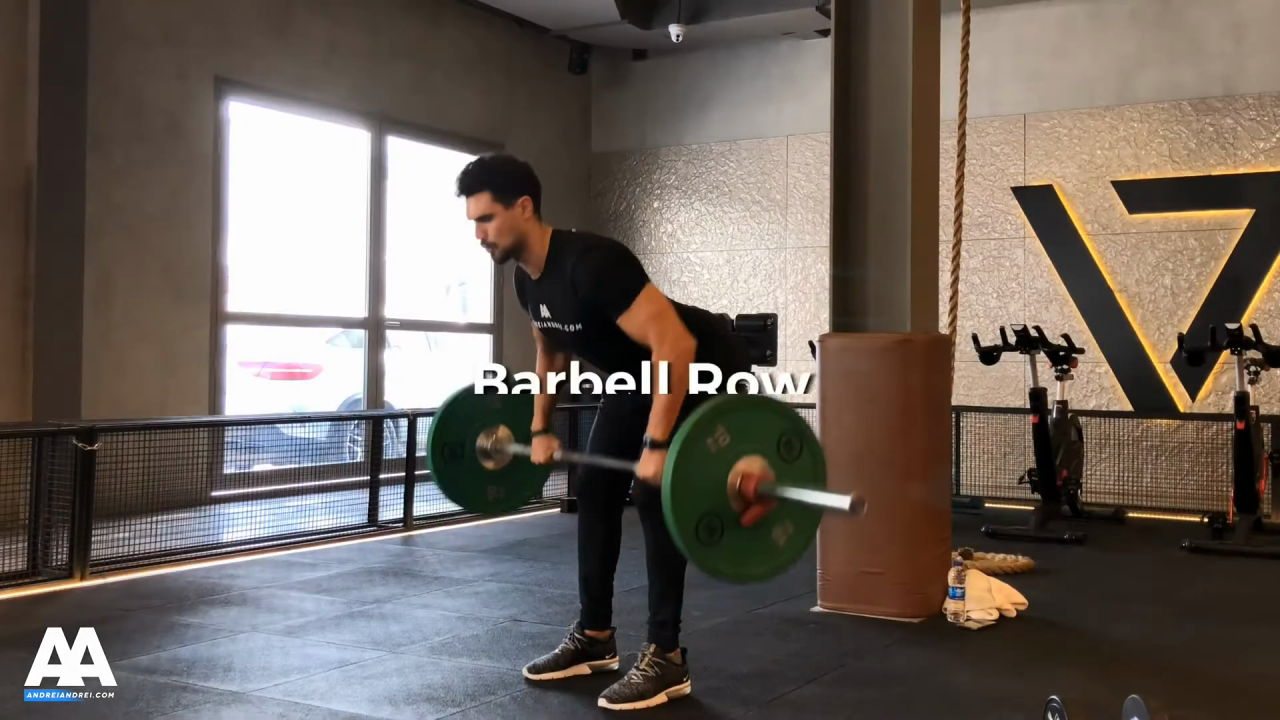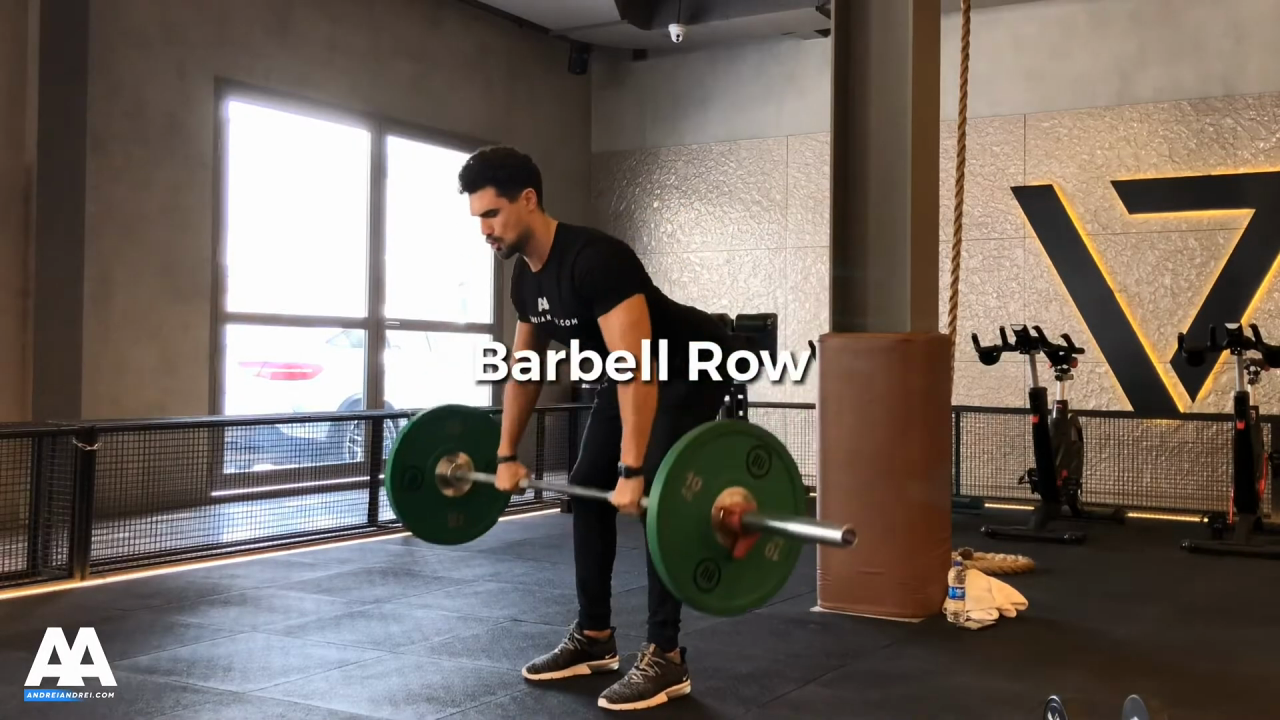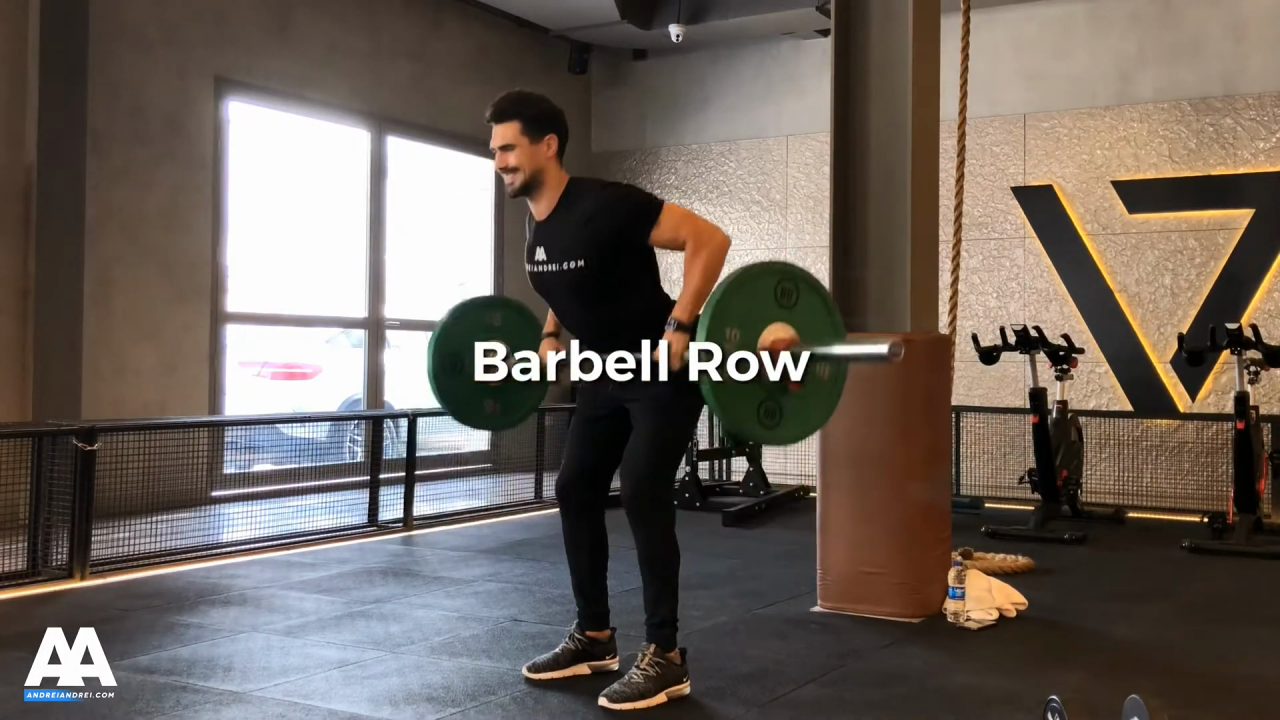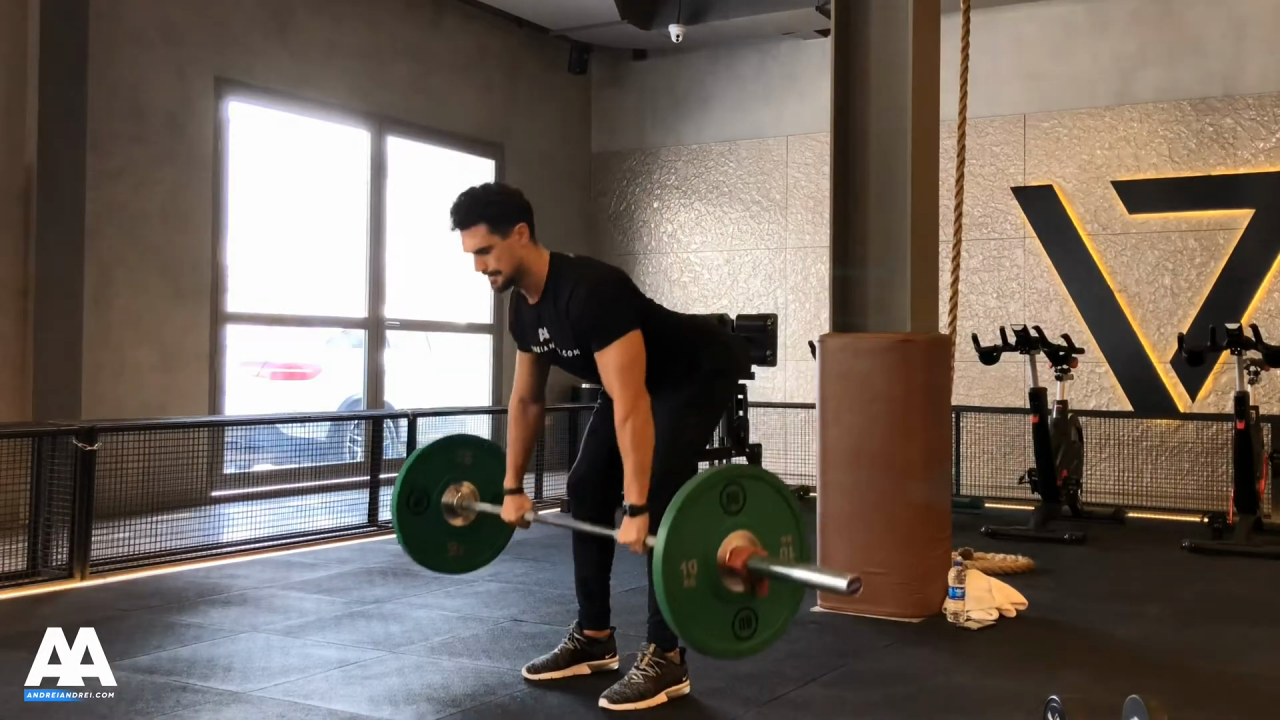
dt=1s
person 1, frame 1
left shoulder: (590, 265)
right shoulder: (527, 280)
left elbow: (674, 347)
right elbow: (550, 354)
left wrist: (659, 447)
right wrist: (541, 429)
left hip: (695, 369)
right hip: (631, 372)
left knee: (653, 495)
right knee: (592, 488)
left ankle: (666, 658)
right ankle: (594, 636)
person 1, frame 2
left shoulder: (594, 259)
right shoulder: (525, 280)
left elbow: (635, 367)
left wrist: (634, 472)
right wrist: (507, 455)
left hip: (691, 367)
right hip: (627, 372)
left knee: (654, 498)
right knee: (587, 489)
left ankle: (665, 657)
right ankle: (594, 637)
person 1, frame 3
left shoulder: (605, 204)
right shoulder: (537, 224)
left elbow: (710, 240)
left wrist: (681, 328)
right wrist: (553, 334)
left hip: (667, 370)
right hip: (609, 370)
left knee: (643, 496)
right knee: (575, 492)
left ankle: (665, 659)
right ankle: (593, 637)
person 1, frame 4
left shoulder: (590, 291)
right shoulder: (523, 309)
left elbow: (631, 407)
right elbow: (526, 400)
left wrist: (637, 512)
right wrist: (513, 487)
left hip: (699, 371)
right hip: (638, 379)
left knee: (659, 494)
right knee: (585, 489)
left ankle: (664, 657)
right ankle: (593, 637)
